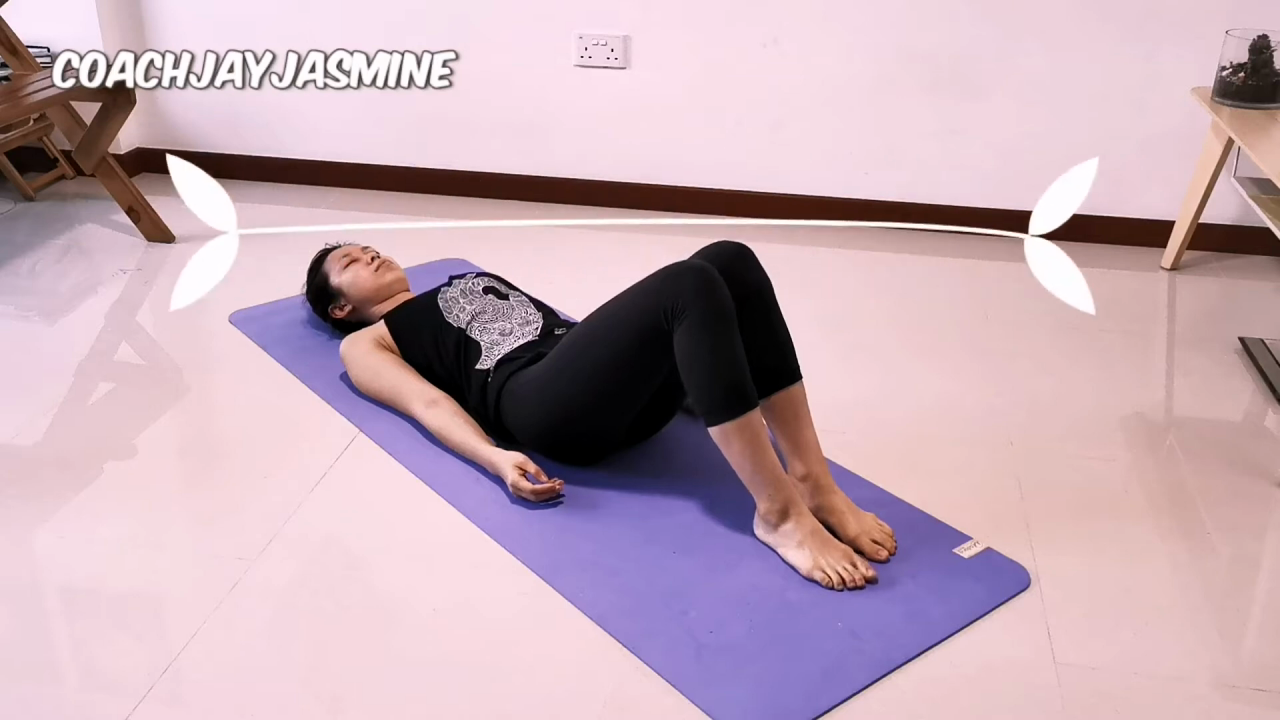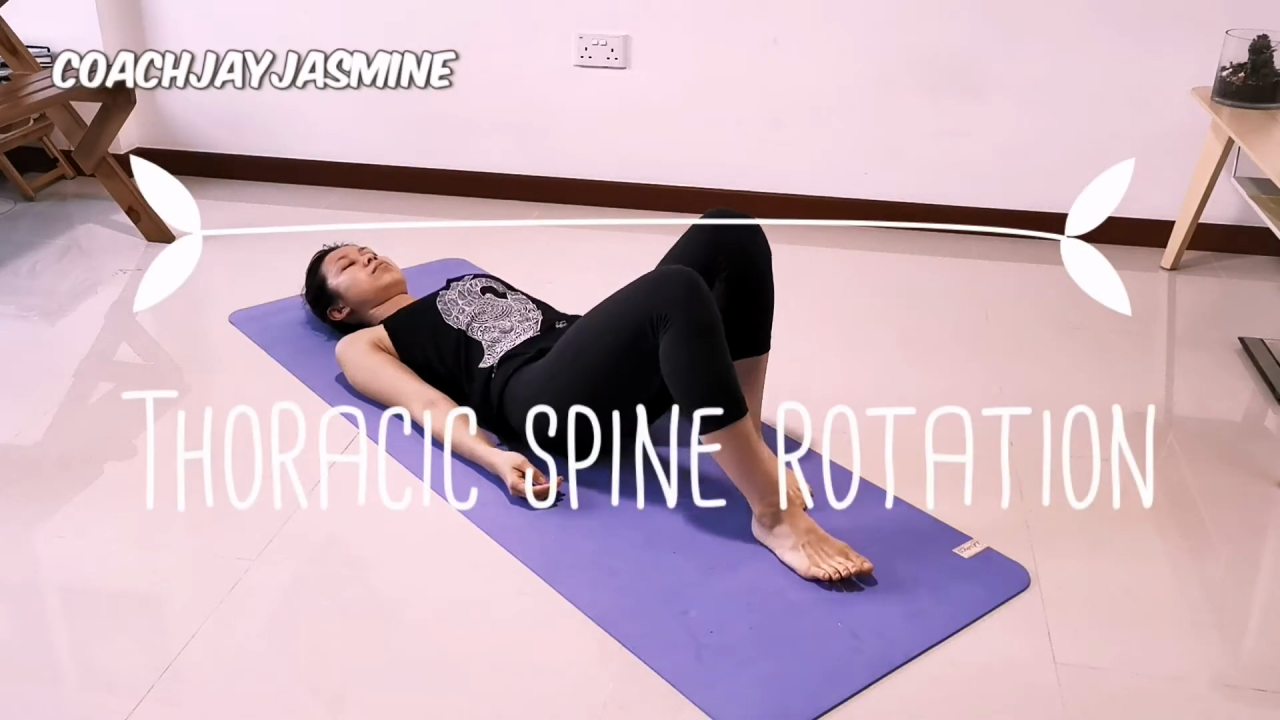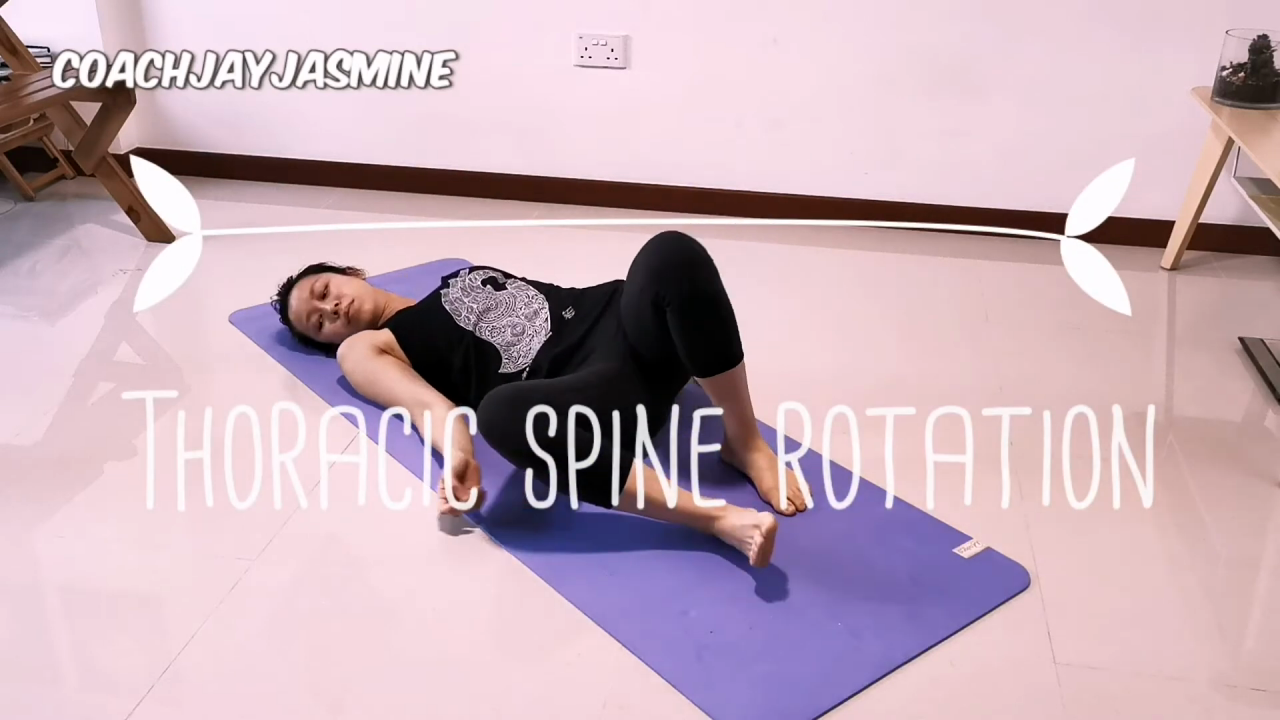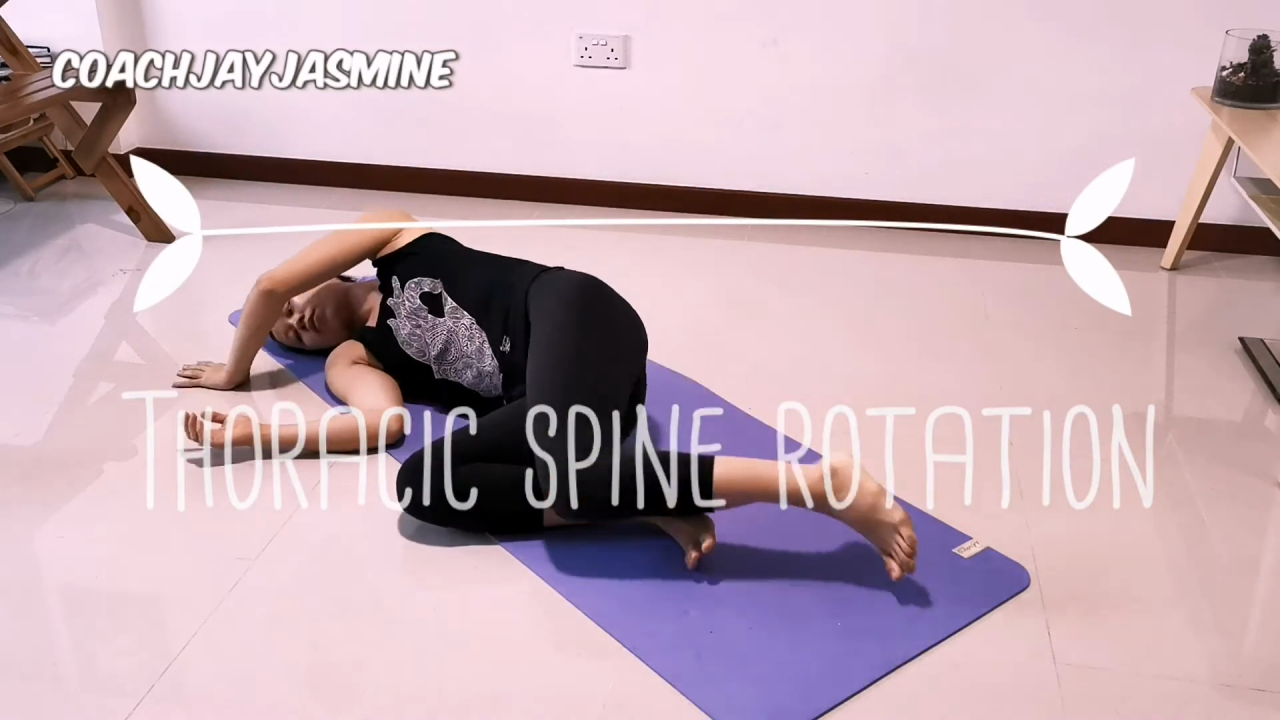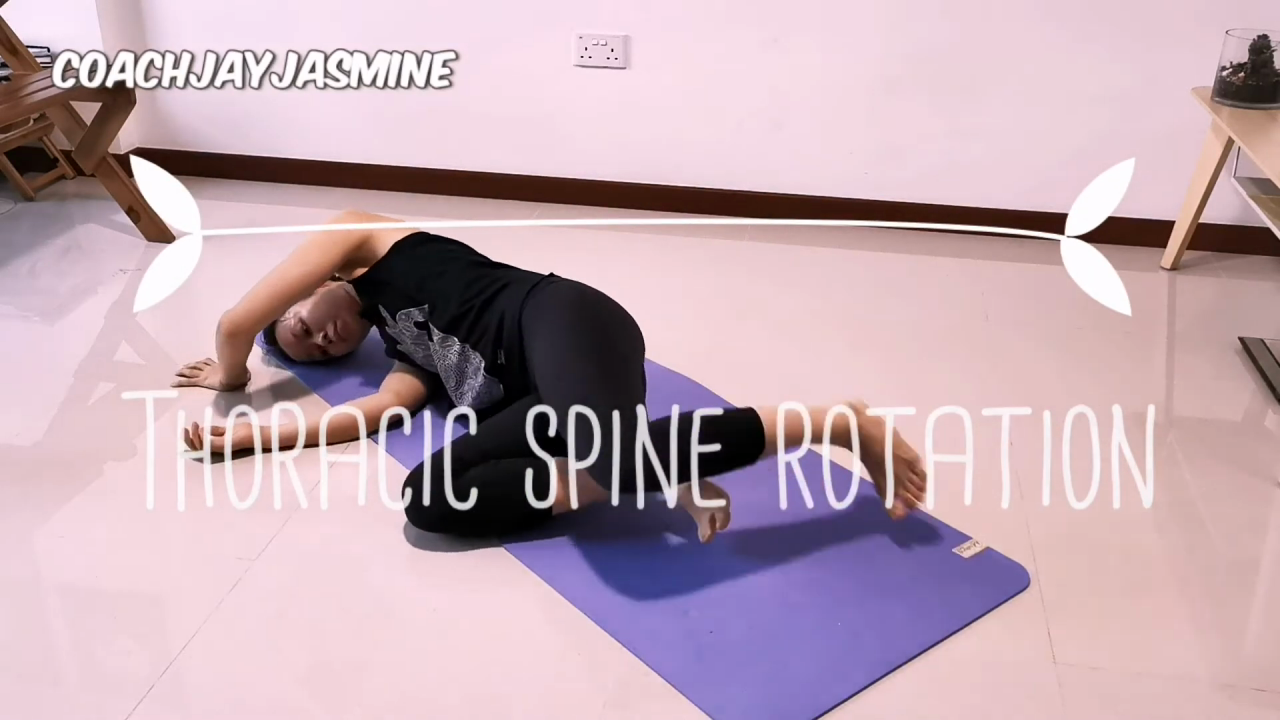
dt=1s
person 1, frame 1
left shoulder: (469, 281)
right shoulder: (366, 345)
right elbow: (428, 402)
right wrist: (495, 459)
left hip: (614, 385)
right hip: (543, 402)
left knee: (730, 260)
right knee: (690, 284)
left ankle: (814, 484)
right ankle: (780, 514)
person 1, frame 2
left shoulder: (467, 284)
right shoulder: (362, 347)
right elbow: (428, 406)
right wrist: (496, 460)
left hip: (612, 368)
right hip: (544, 394)
left knee: (731, 234)
right knee: (675, 291)
left ankle: (745, 442)
right ankle: (775, 518)
person 1, frame 3
left shoulder: (459, 277)
right shoulder: (364, 350)
right elbow: (429, 407)
left wrist: (691, 328)
right wrist: (458, 459)
left hip: (621, 321)
right hip: (593, 388)
left knee: (672, 255)
right knee: (502, 412)
left ankle: (745, 442)
right ankle: (719, 518)
person 1, frame 4
left shoulder: (388, 239)
right shoulder: (348, 362)
left elbow: (268, 285)
right elbow: (386, 423)
left wrist: (237, 370)
right wrist: (252, 433)
left hip: (566, 312)
right hip: (541, 401)
left knee: (569, 470)
right knee: (421, 483)
left ankle: (821, 483)
right ankle: (656, 505)
person 1, frame 5
left shoulder: (351, 245)
right shoulder: (408, 353)
left elbow: (238, 322)
right elbow: (377, 411)
left wrist: (232, 374)
right wrist: (249, 435)
left hip: (557, 320)
right hip: (538, 394)
left knee: (616, 452)
right knee: (429, 497)
left ankle: (842, 422)
right ankle: (658, 475)
